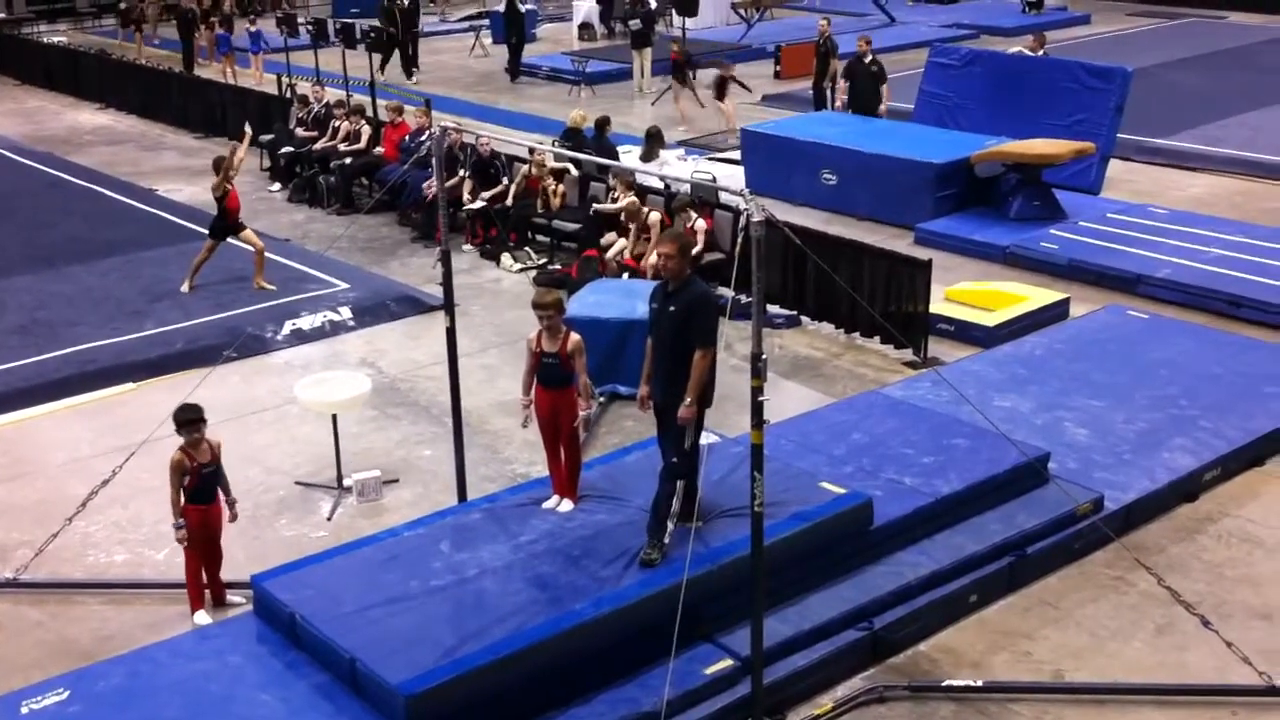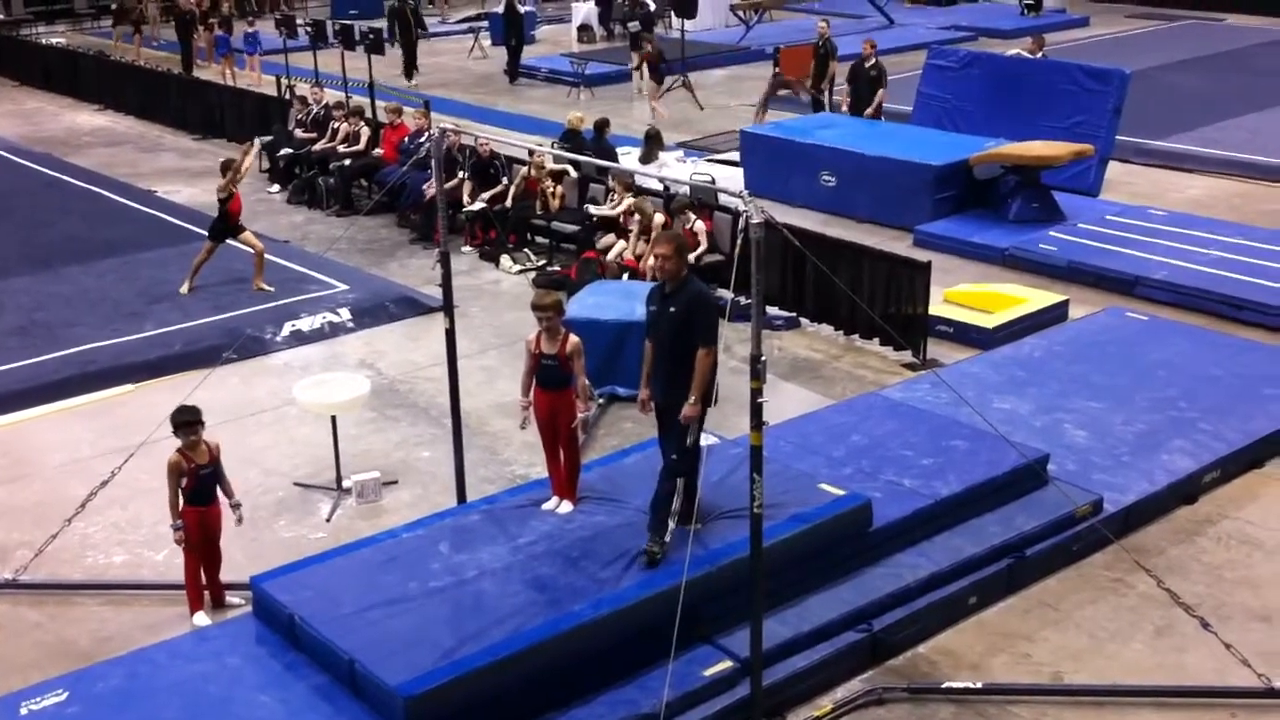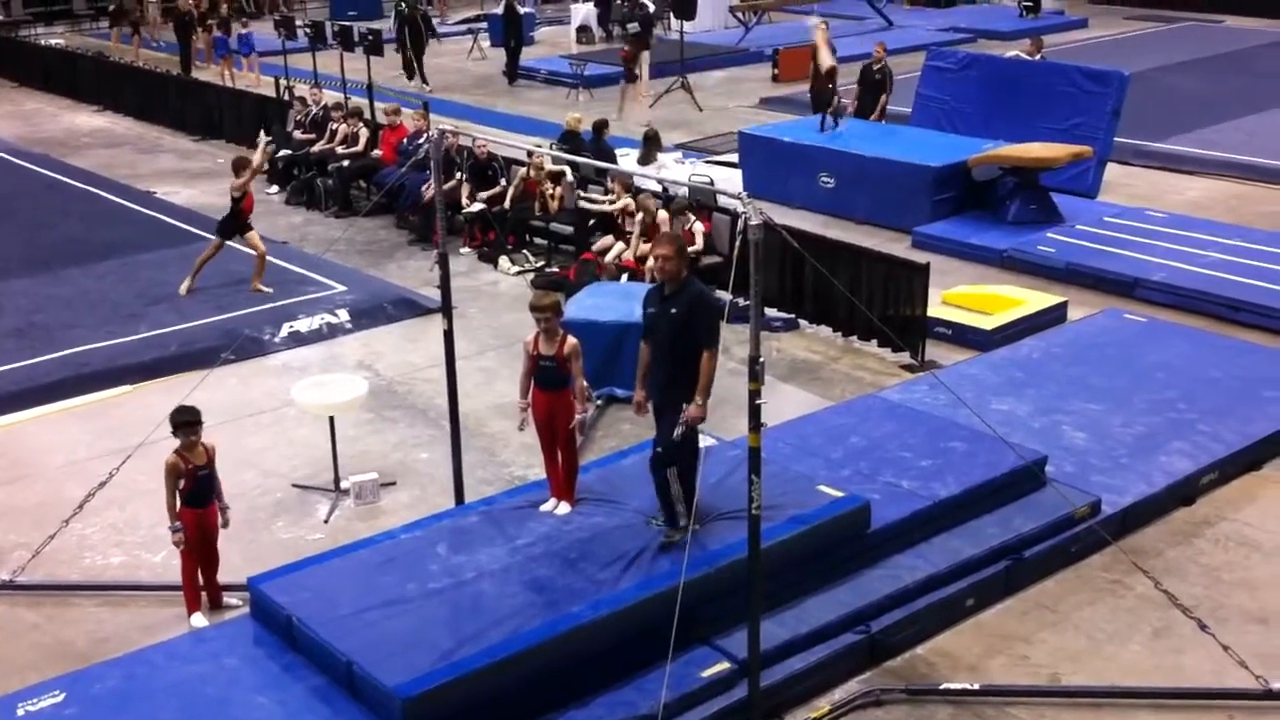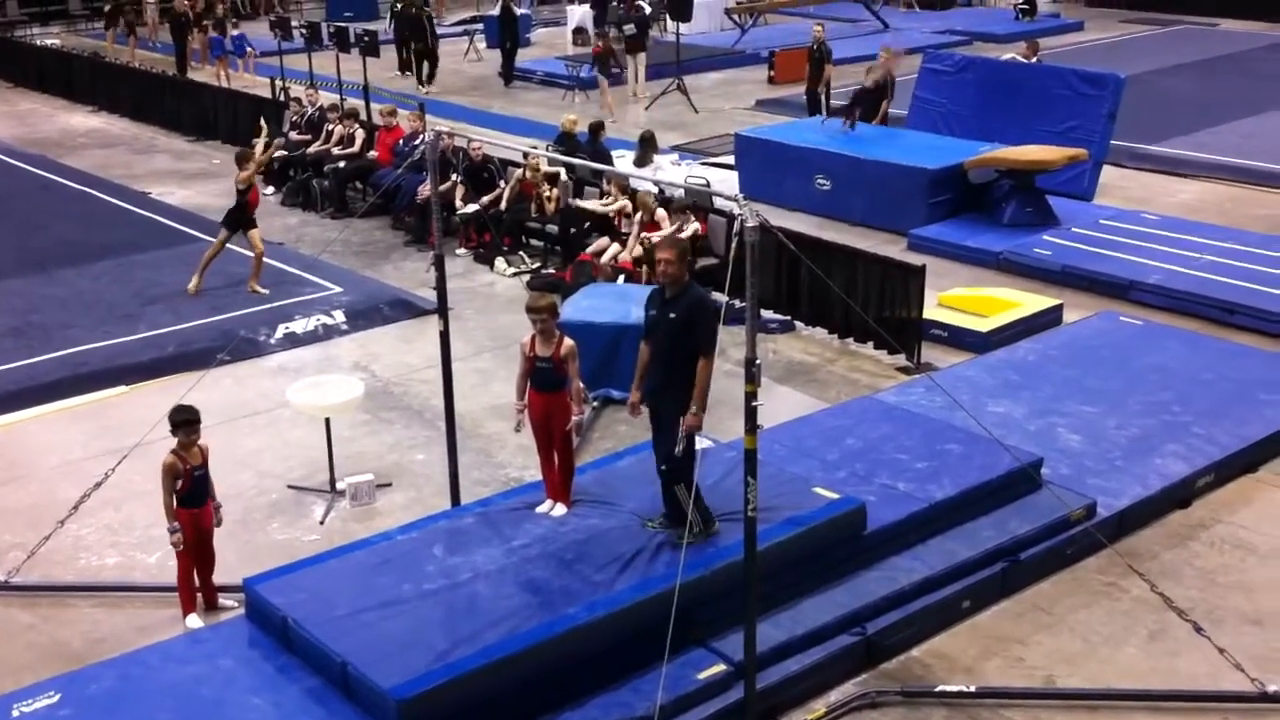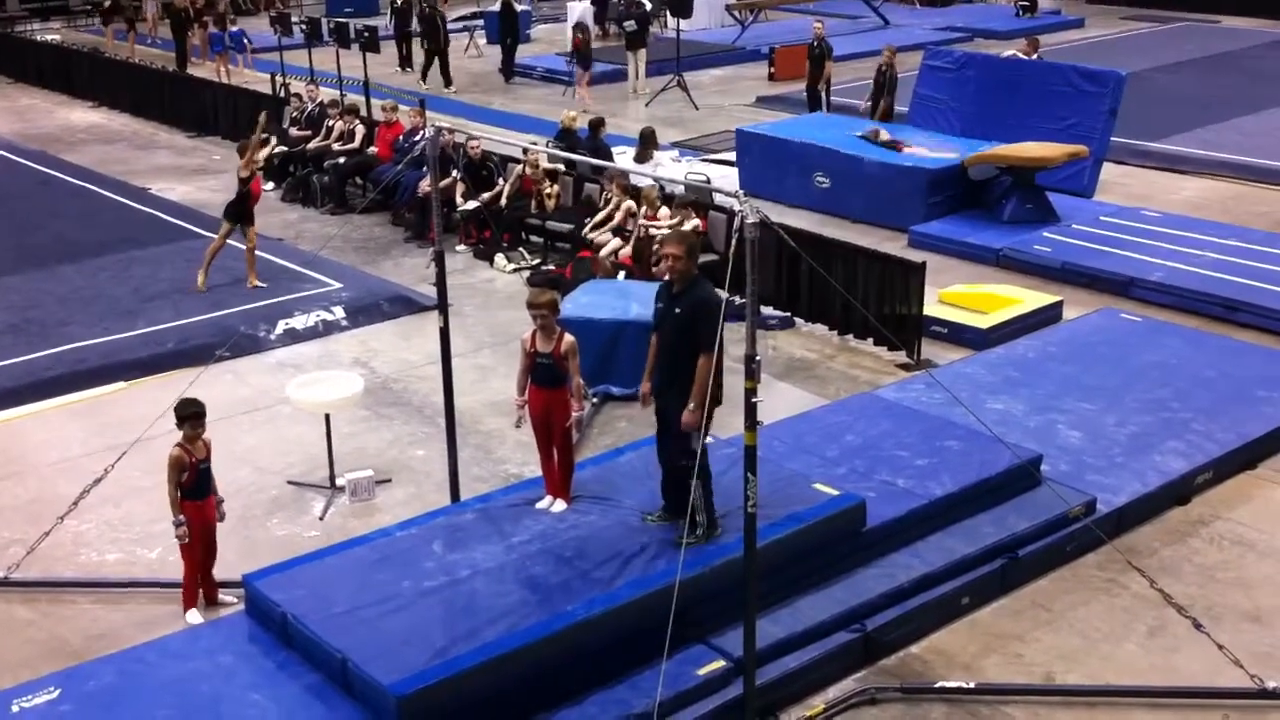
dt=0.3s
person 1, frame 1
left shoulder: (701, 298)
right shoulder: (658, 292)
left elbow: (704, 353)
left wrist: (690, 401)
right wrist: (645, 382)
left hip: (687, 396)
right hip: (663, 391)
left knee: (675, 465)
right knee: (676, 458)
left ankle: (657, 536)
right ankle: (687, 510)
person 1, frame 2
left shoulder: (699, 297)
right shoulder: (655, 294)
left elbow: (707, 351)
left wrist: (695, 399)
right wrist: (645, 385)
left hip: (688, 395)
right hip: (663, 391)
left knee: (675, 464)
right knee: (677, 457)
left ankle: (659, 534)
right ankle: (686, 512)
person 1, frame 3
left shoulder: (700, 299)
right shoulder: (652, 296)
left elbow: (709, 352)
left wrist: (700, 401)
right wrist: (640, 387)
left hip: (686, 395)
right hip: (661, 391)
left knee: (663, 456)
right knee: (678, 454)
left ankle: (679, 520)
right ankle: (682, 512)
person 1, frame 4
left shoulder: (700, 303)
right shoulder: (655, 297)
left elbow: (706, 360)
left wrist: (696, 408)
right wrist: (637, 387)
left hip: (682, 399)
right hip: (657, 394)
left knee: (673, 464)
right knee: (666, 460)
left ankle: (701, 522)
right ankle: (675, 514)
person 1, frame 5
left shoulder: (705, 300)
right shoulder: (664, 291)
left elbow: (708, 357)
left wrist: (695, 405)
right wrist: (648, 378)
left hip: (690, 394)
right hip: (665, 389)
left knee: (689, 459)
right knee: (667, 453)
left ankle: (705, 523)
right ankle: (674, 507)
person 2, frame 1
left shoulder: (214, 446)
right shoulder: (179, 459)
right elbow: (175, 492)
left wrist: (231, 502)
right wrist: (179, 524)
left hip: (214, 508)
right hip: (193, 513)
left knee: (214, 555)
right knee: (195, 561)
left ankle: (219, 596)
right ankle: (197, 608)
person 2, frame 2
left shoulder: (213, 448)
right shoulder: (176, 461)
left elbow: (222, 477)
right elbow: (173, 495)
left wrist: (235, 504)
right wrist: (177, 526)
left hip: (213, 510)
right hip: (192, 515)
left knee: (214, 556)
right knee: (193, 562)
left ankle: (218, 597)
right ankle: (197, 609)
person 2, frame 3
left shoulder: (209, 449)
right shoulder: (174, 462)
right elbow: (171, 496)
left wrist: (223, 508)
right wrist: (175, 528)
left hip: (210, 512)
right hip: (189, 516)
left knee: (211, 557)
right knee: (191, 563)
left ankle: (216, 598)
right ankle: (194, 610)
person 2, frame 4
left shoulder: (203, 450)
right shoulder: (171, 462)
right elbow: (167, 497)
left wrist: (216, 507)
right wrist: (173, 528)
left hip: (204, 512)
right hip: (185, 517)
left knee: (207, 558)
right knee: (187, 564)
left ankle: (211, 599)
right ankle: (189, 611)
person 2, frame 5
left shoulder: (206, 443)
right shoulder: (177, 455)
right elbow: (172, 489)
left wrist: (218, 502)
right wrist: (178, 522)
left hip: (207, 505)
right hip: (189, 510)
left knee: (209, 553)
right knee: (193, 559)
left ankle: (211, 595)
right ankle: (190, 606)
person 3, frame 1
left shoulder: (573, 341)
right shoulder: (533, 340)
left elbow: (582, 376)
right elbow: (529, 373)
left wrist: (585, 408)
right wrist: (525, 404)
left hip: (566, 398)
right hip: (543, 398)
left knee: (570, 447)
right knee: (550, 447)
left ankle: (570, 495)
right ankle: (557, 492)
person 3, frame 2
left shoulder: (572, 343)
right shoulder: (532, 342)
left elbow: (580, 378)
right elbow: (528, 374)
left wrist: (583, 409)
right wrist: (525, 405)
left hip: (565, 399)
right hip: (542, 400)
left knee: (569, 449)
right knee: (550, 449)
left ankle: (569, 496)
right ankle: (557, 493)
person 3, frame 3
left shoulder: (570, 345)
right shoulder: (530, 343)
left elbow: (578, 379)
right elbow: (526, 375)
left wrist: (580, 411)
right wrist: (523, 407)
left hip: (563, 401)
right hip: (540, 401)
left knee: (567, 450)
right knee: (548, 450)
left ankle: (567, 497)
right ankle: (555, 495)
person 3, frame 4
left shoulder: (567, 346)
right shoulder: (527, 344)
left elbow: (575, 381)
right elbow: (522, 377)
left wrist: (577, 413)
right wrist: (519, 408)
left hip: (559, 402)
right hip: (537, 402)
left knee: (563, 452)
right knee: (544, 452)
left ankle: (563, 499)
right ankle: (551, 496)
person 3, frame 5
left shoulder: (567, 342)
right shoulder: (527, 340)
left elbow: (575, 377)
right elbow: (523, 373)
left wrist: (577, 409)
right wrist: (520, 404)
left hip: (560, 398)
right hip: (537, 398)
left knee: (563, 448)
right knee: (544, 448)
left ankle: (563, 495)
right ankle: (550, 492)
